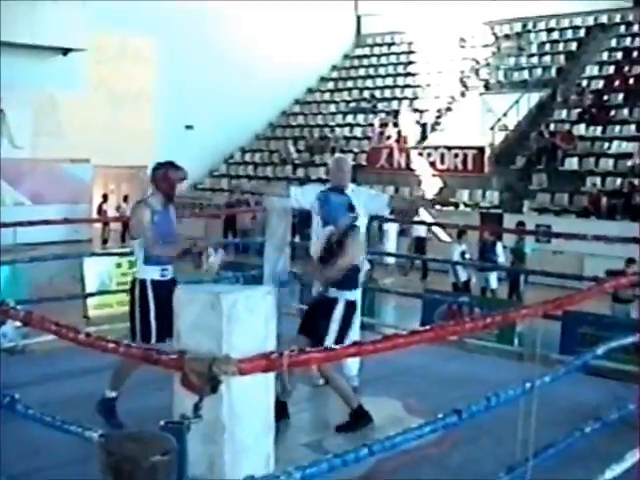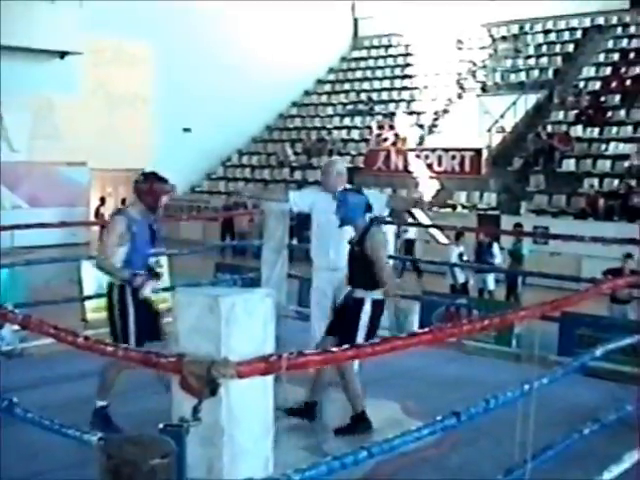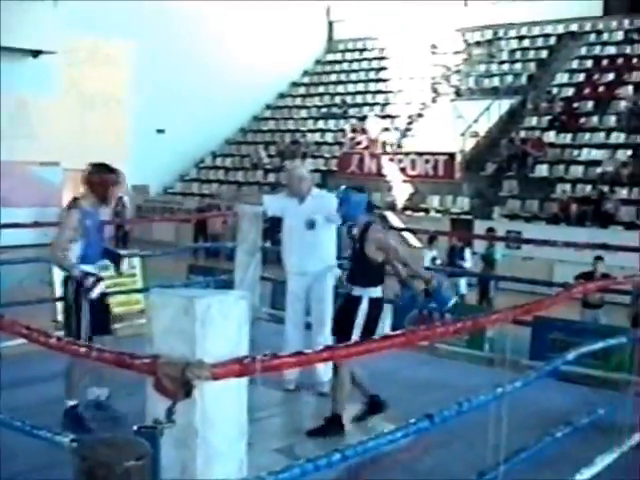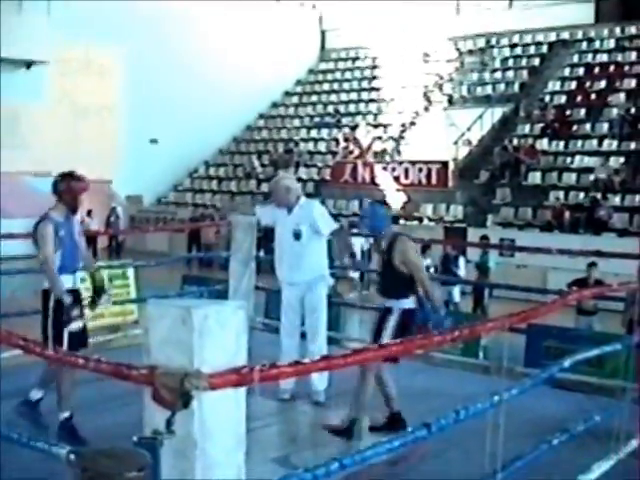
dt=0.2s
person 1, frame 1
left shoulder: (167, 209)
right shoulder: (142, 211)
left elbow: (176, 243)
right elbow: (156, 251)
left wrist: (194, 249)
right wrist: (187, 249)
left hip: (168, 283)
right hip: (148, 285)
right knee: (141, 348)
right ankle: (108, 400)
person 1, frame 2
left shoulder: (145, 219)
right shoulder: (120, 221)
right elbow: (102, 260)
left wrist: (149, 270)
right wrist: (127, 278)
left hip: (140, 290)
right hip: (123, 291)
left knee: (158, 346)
right ankle: (100, 410)
person 1, frame 3
left shoulder: (96, 210)
right shoulder: (74, 214)
right elbow: (56, 254)
left wrist: (109, 252)
right wrist: (80, 275)
left hip: (94, 281)
right hip: (79, 284)
left knee: (103, 342)
left ankle: (99, 396)
right ankle: (71, 410)
person 1, frame 4
left shoulder: (72, 220)
right shoulder: (47, 226)
left elbow: (83, 253)
right elbow: (49, 268)
left wrist: (96, 280)
right wrist: (66, 302)
left hip: (73, 291)
right hip: (57, 296)
left ankle: (32, 401)
right ankle: (65, 423)
person 2, frame 1
left shoulder: (354, 237)
right shoulder: (333, 234)
left elbow: (332, 272)
right elbow: (317, 266)
left hip: (340, 304)
right hip: (324, 299)
left knee: (324, 363)
right knee: (297, 351)
left ankle: (360, 414)
right ankle: (281, 406)
person 2, frame 2
left shoulder: (375, 235)
right shoulder: (358, 233)
left elbow: (386, 278)
right wrist: (350, 296)
left hip: (368, 303)
right hip: (355, 298)
left knee: (344, 363)
right knee: (323, 351)
left ankle: (361, 419)
right ankle: (310, 406)
person 2, frame 3
left shoulder: (375, 233)
right shoulder: (359, 231)
left elbow: (405, 261)
right elbow: (393, 263)
left wrist: (431, 283)
right wrist: (404, 279)
left hip: (366, 302)
right hip: (354, 298)
left knee: (342, 360)
left ankle: (335, 421)
right ankle: (372, 399)
person 2, frame 4
left shoulder: (403, 246)
right shoulder: (386, 244)
left elbow: (424, 281)
left wrist: (439, 309)
left hip: (400, 312)
right hip: (392, 309)
left knee: (368, 364)
right knee: (376, 366)
left ankle: (351, 425)
right ankle: (395, 417)
person 3, frame 1
left shoulder: (362, 194)
right shoulder: (315, 192)
left elbow: (391, 202)
right elbow: (290, 193)
left wrist: (414, 206)
left knee: (350, 318)
left ankle: (351, 371)
person 3, frame 2
right shoulder: (315, 196)
left elbow: (389, 203)
right elbow: (284, 197)
right wrist: (255, 195)
right hip: (323, 269)
right knee: (319, 322)
person 3, frame 3
left shoulder: (326, 199)
right shoulder: (285, 200)
right elbow: (260, 201)
left hip: (321, 272)
right hip: (296, 273)
left knee: (322, 324)
right knee: (293, 324)
left ankle: (323, 378)
right ankle: (291, 374)
person 3, frame 4
left shoulder: (313, 209)
right shoulder: (277, 211)
left elbow: (336, 231)
right elbow: (255, 211)
left wrist: (346, 251)
left hip: (314, 282)
right hip: (289, 283)
left knee: (316, 334)
right knee: (288, 334)
left ankle: (319, 387)
right ankle: (287, 384)
